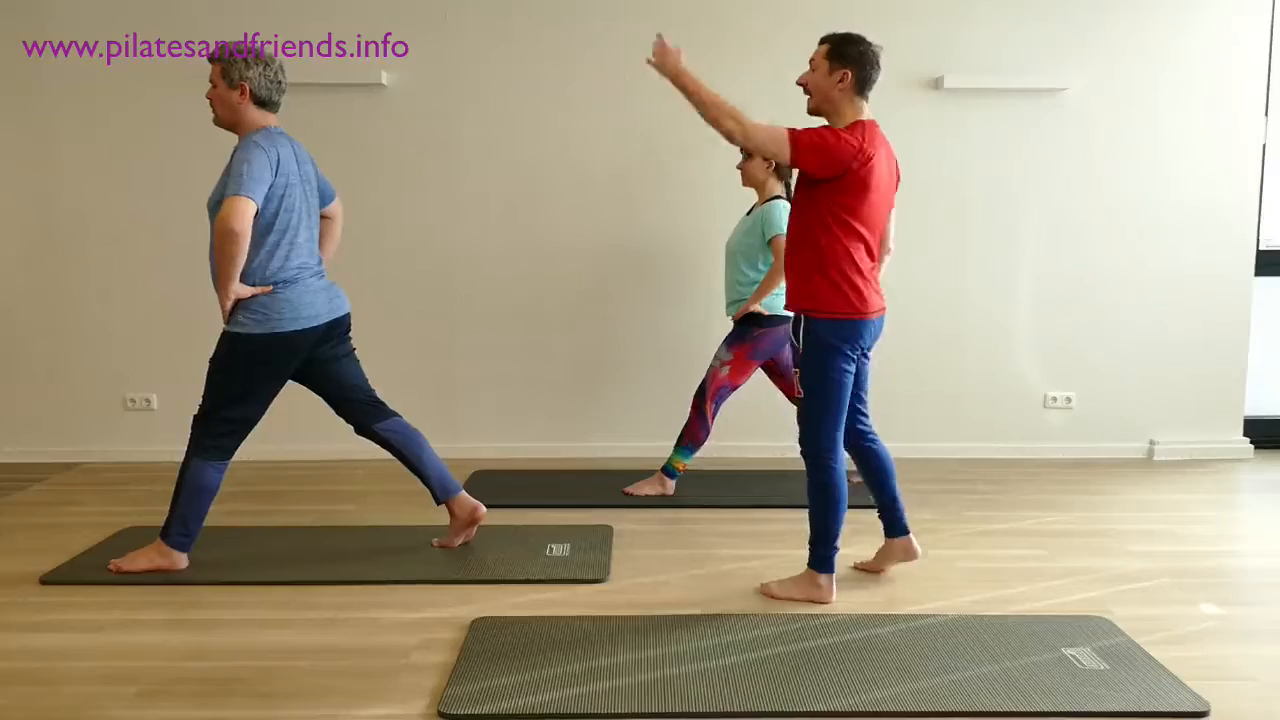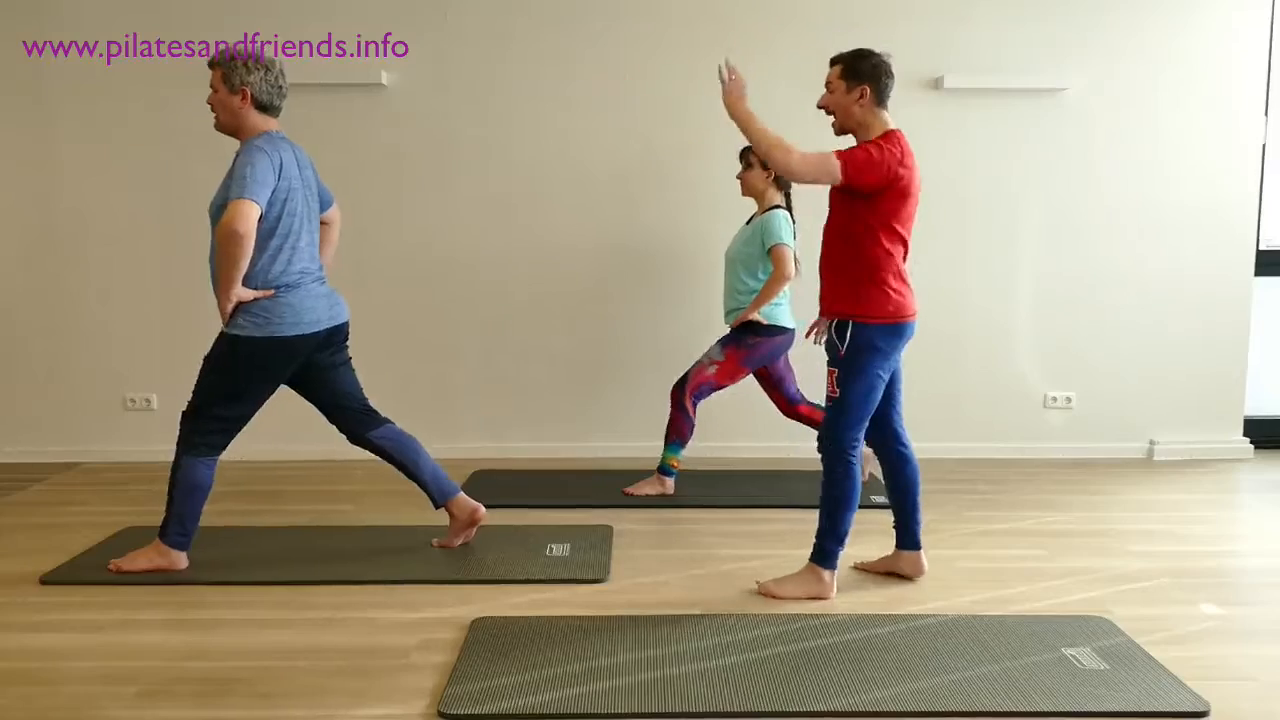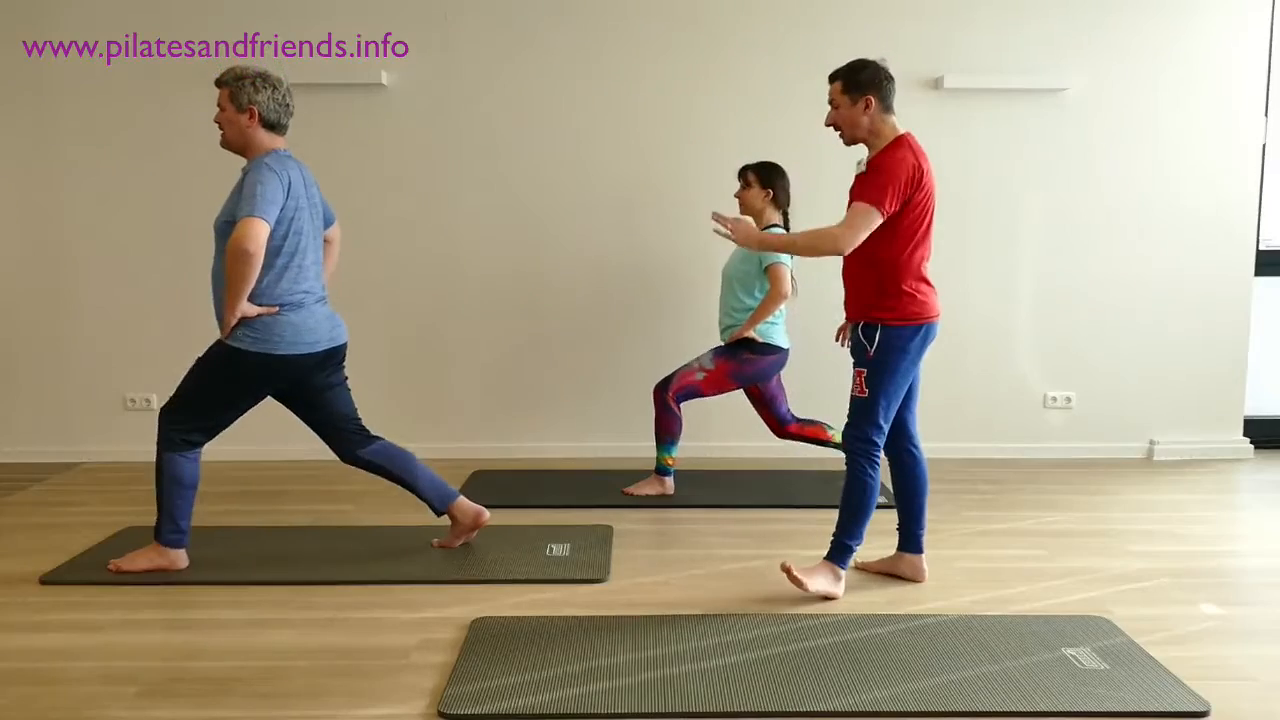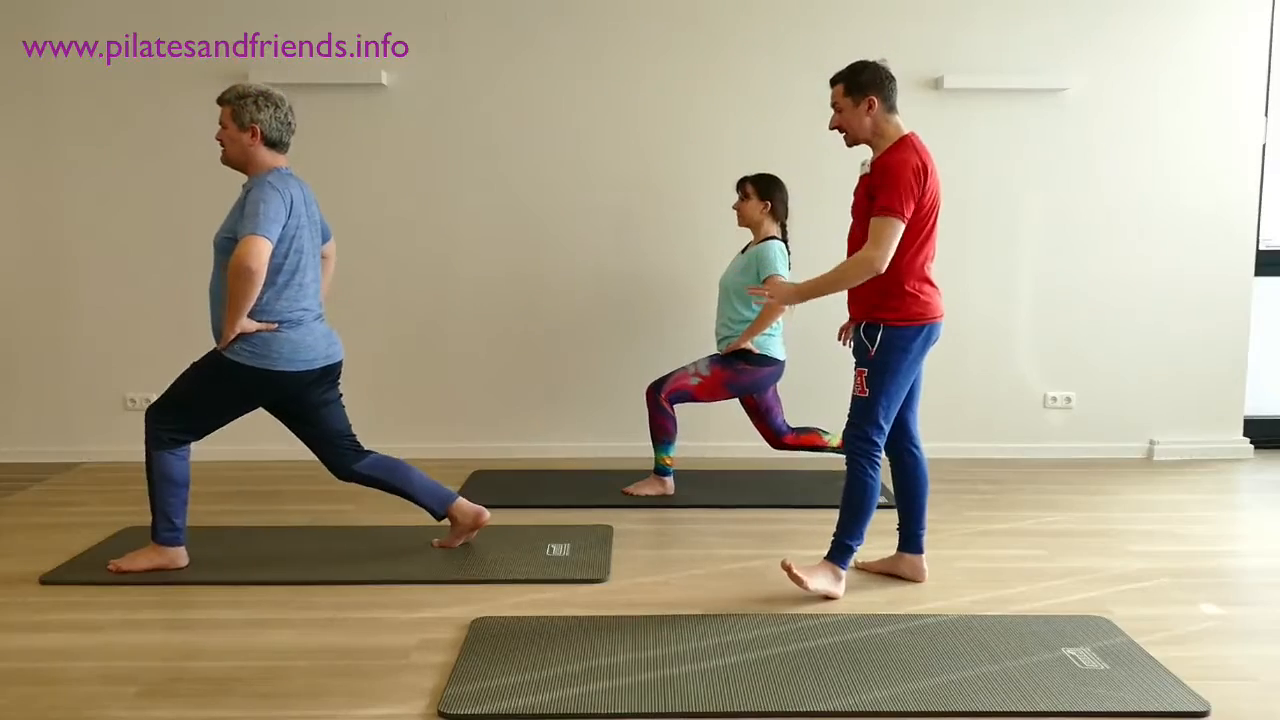
dt=0.4s
person 1, frame 1
left shoulder: (843, 147)
right shoulder: (875, 147)
left elbow: (741, 131)
left wrist: (678, 73)
left hip: (829, 320)
right hip: (860, 313)
left knee: (821, 445)
right knee: (856, 428)
left ankle: (819, 575)
right ankle: (899, 537)
person 1, frame 2
left shoulder: (881, 156)
right shoulder: (884, 153)
left elbow: (790, 164)
left wrist: (737, 107)
right wrist: (836, 307)
left hip: (868, 324)
right hip: (881, 318)
left knee: (839, 445)
right knee: (887, 435)
left ankle: (821, 571)
right ankle: (909, 551)
person 1, frame 3
left shoulder: (898, 161)
right shoulder: (893, 157)
left elbow: (843, 240)
left wrist: (760, 240)
right wrist: (859, 313)
left hip: (894, 325)
right hip: (899, 320)
left knee: (864, 443)
right knee: (900, 439)
left ankle: (835, 567)
right ankle: (910, 554)
person 1, frame 4
left shoulder: (901, 163)
right shoulder: (895, 158)
left elbow: (876, 259)
left wrist: (798, 293)
right wrist: (862, 313)
left hip: (896, 325)
right hip: (902, 321)
left knee: (863, 441)
right knee: (901, 439)
left ankle: (836, 567)
right ankle: (911, 554)
person 2, frame 1
left shoulder: (256, 150)
right shoulder: (292, 149)
left elbow: (235, 221)
right elbow: (333, 212)
left wrist: (229, 287)
left hip: (271, 325)
right hip: (322, 315)
left knee: (214, 433)
right knee: (369, 413)
left ankle: (172, 548)
right ankle: (459, 502)
person 2, frame 2
left shoulder: (259, 154)
right shoulder: (292, 154)
left elbow: (239, 224)
right elbow: (330, 217)
left wrist: (229, 291)
left hip: (269, 329)
right hip: (321, 320)
left knee: (201, 431)
right knee: (363, 422)
left ankle: (170, 548)
right ankle: (458, 504)
person 2, frame 3
left shoulder: (267, 171)
right shoulder: (296, 172)
left elbow: (248, 242)
right elbow: (331, 234)
left wrist: (234, 306)
left hip: (266, 344)
right hip: (318, 339)
left knee: (179, 427)
right knee: (354, 441)
left ankle: (168, 548)
right ankle: (460, 508)
person 2, frame 4
left shoulder: (268, 190)
right shoulder: (295, 189)
left elbow: (250, 260)
right elbow: (327, 251)
left wrist: (233, 322)
left hip: (263, 357)
right hip: (313, 355)
left knee: (166, 426)
right knee: (349, 459)
left ankle: (168, 547)
right ankle: (460, 510)
person 3, frame 1
left shoulder: (775, 209)
right shoulder: (760, 208)
left elbow: (787, 261)
left wrist: (753, 303)
left hip: (764, 323)
right hip: (769, 324)
left knee: (709, 395)
right knee: (802, 396)
left ankle: (665, 479)
person 3, frame 2
left shoulder: (775, 218)
right shoulder: (760, 218)
left elbow: (785, 271)
left wrist: (751, 310)
left hip: (762, 331)
right hip: (766, 332)
left knee: (686, 390)
right knee: (794, 404)
left ankle: (664, 478)
person 3, frame 3
left shoulder: (772, 238)
right shoulder: (759, 236)
left elbow: (782, 290)
left wrist: (747, 328)
left hip: (757, 350)
right hip: (759, 350)
left knee: (668, 391)
right knee: (785, 424)
left ankle: (662, 479)
person 3, frame 4
left shoulder: (770, 249)
right shoulder: (755, 247)
left elbow: (779, 302)
left wrist: (744, 340)
left hip: (753, 360)
right hip: (754, 361)
left knee: (660, 393)
right knee: (781, 436)
left ankle: (662, 479)
